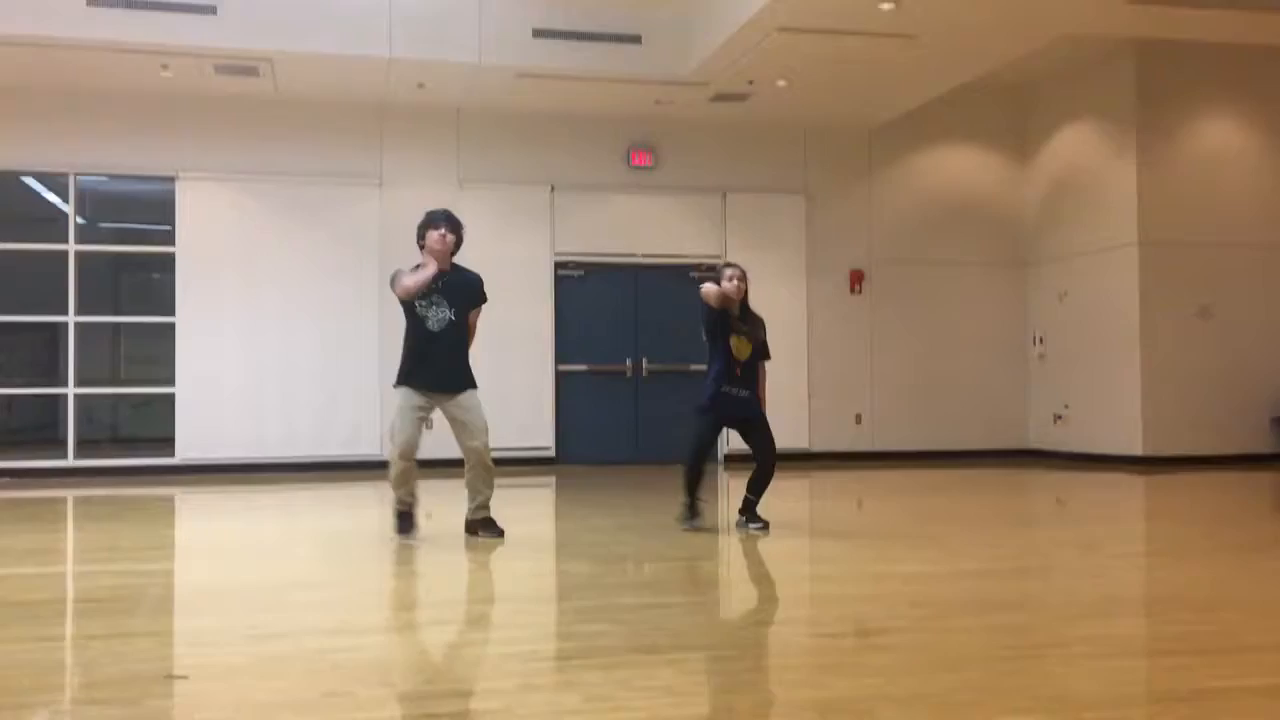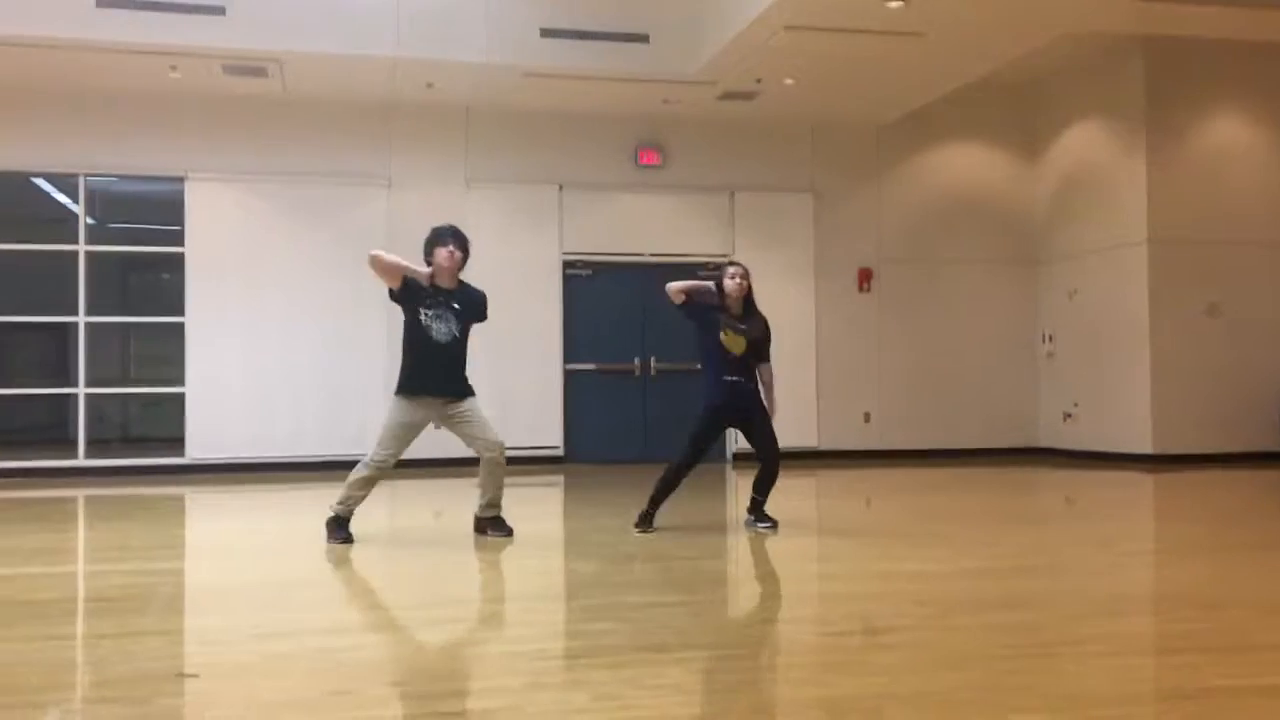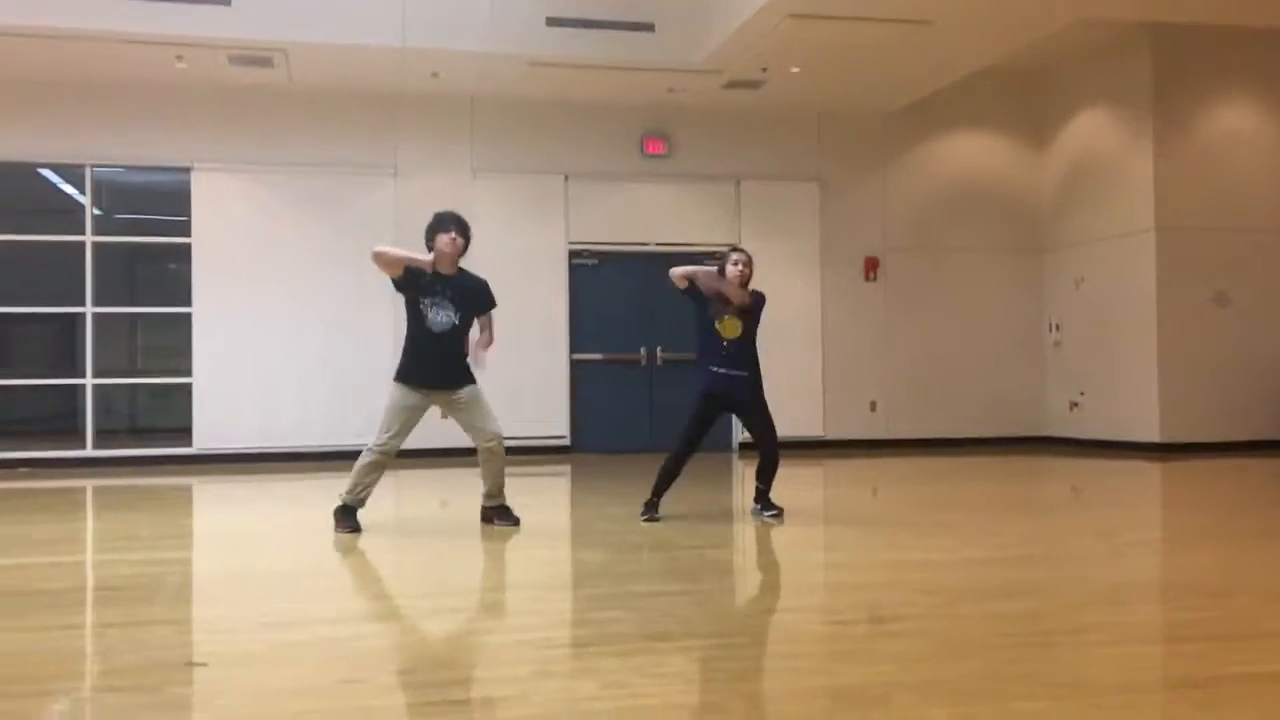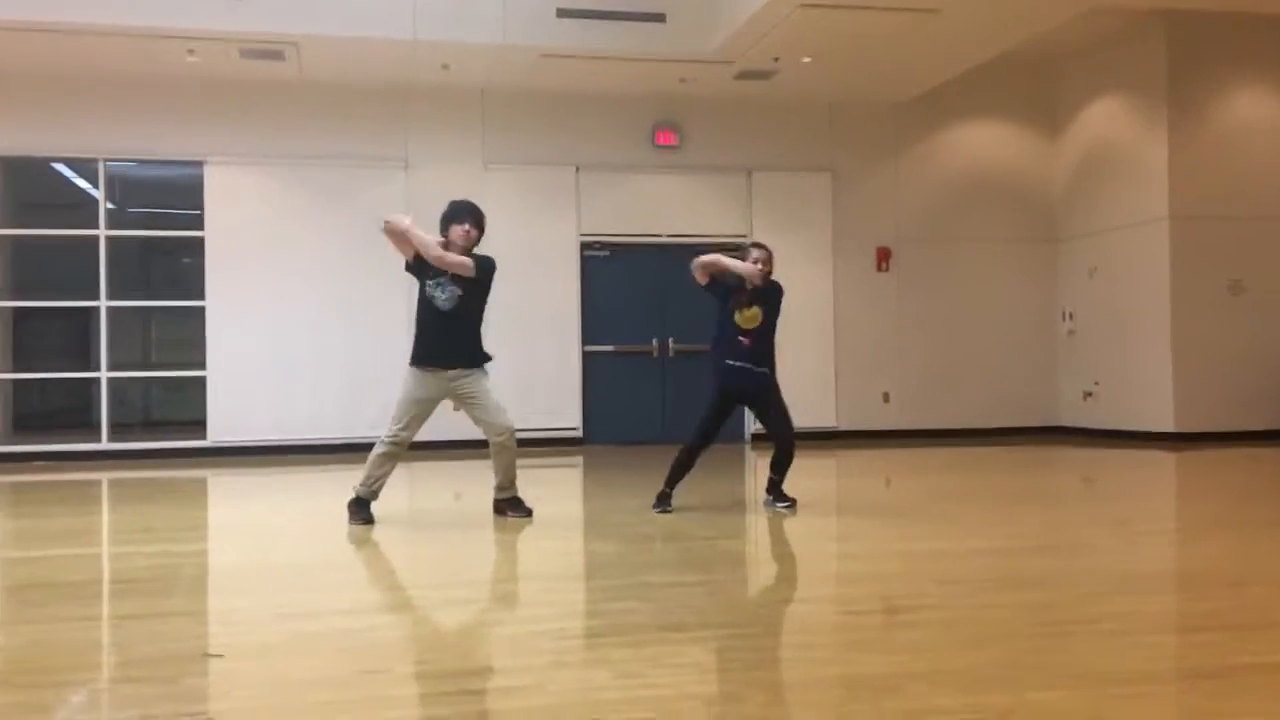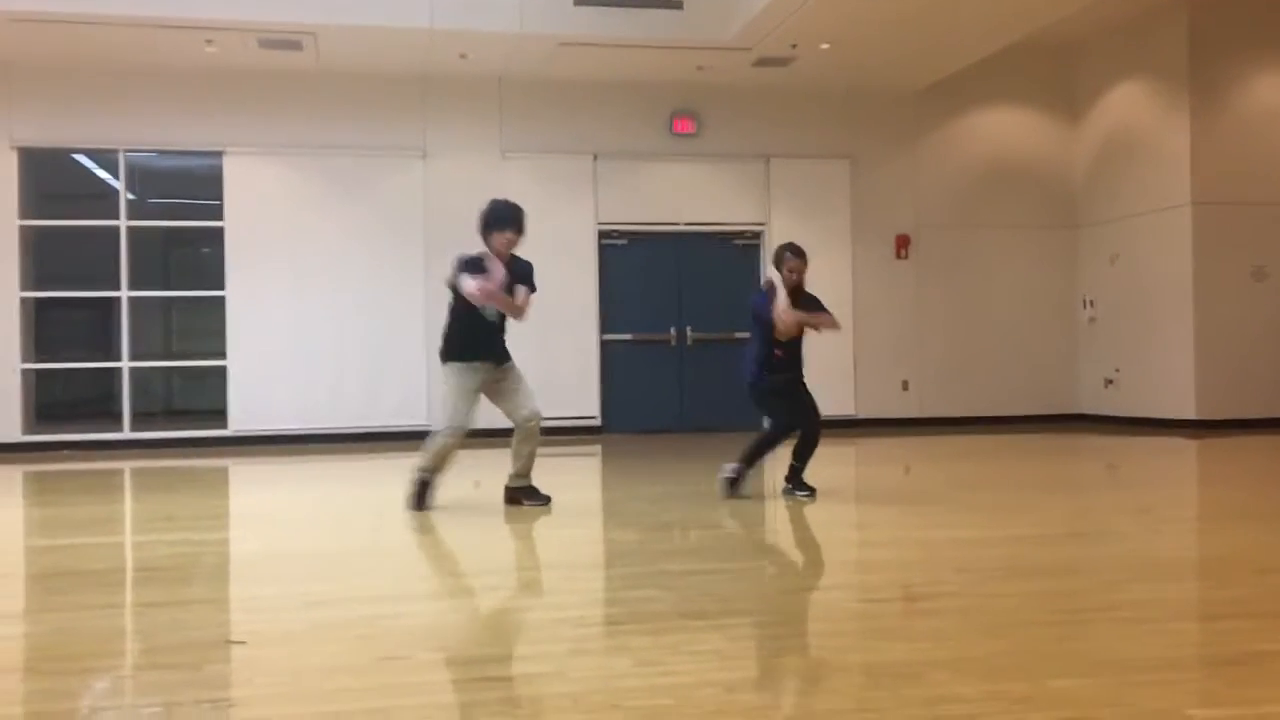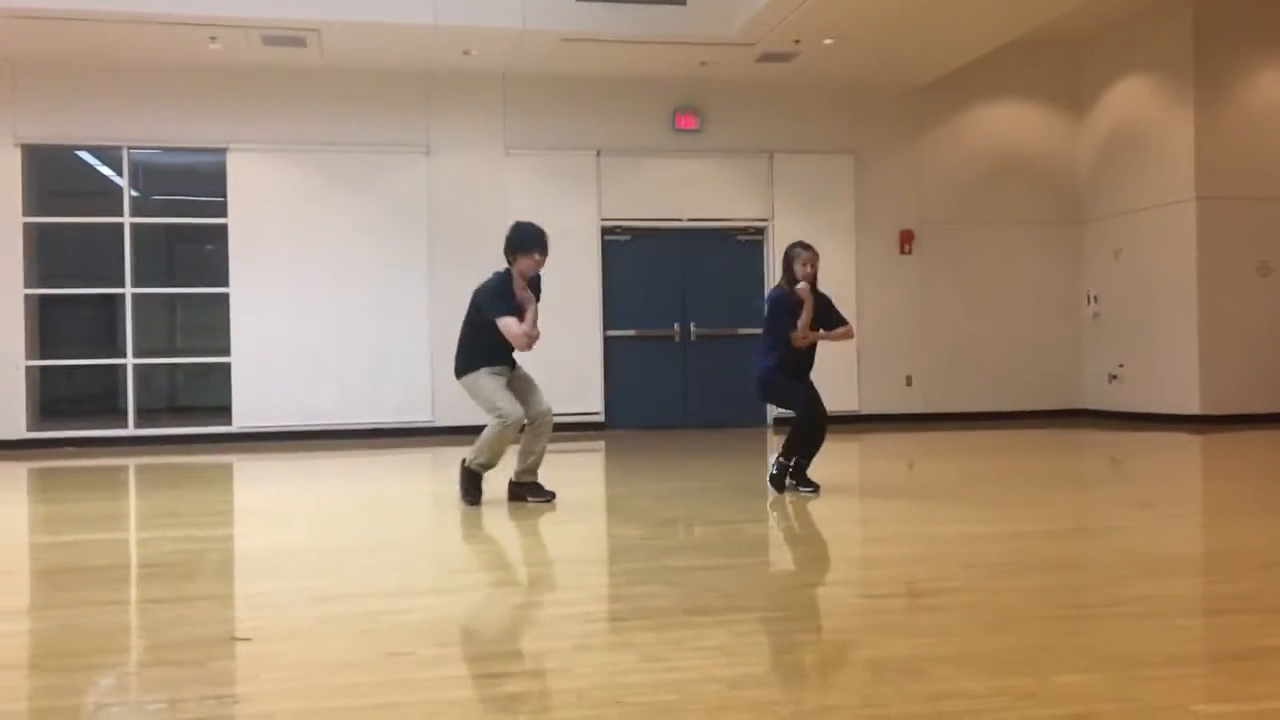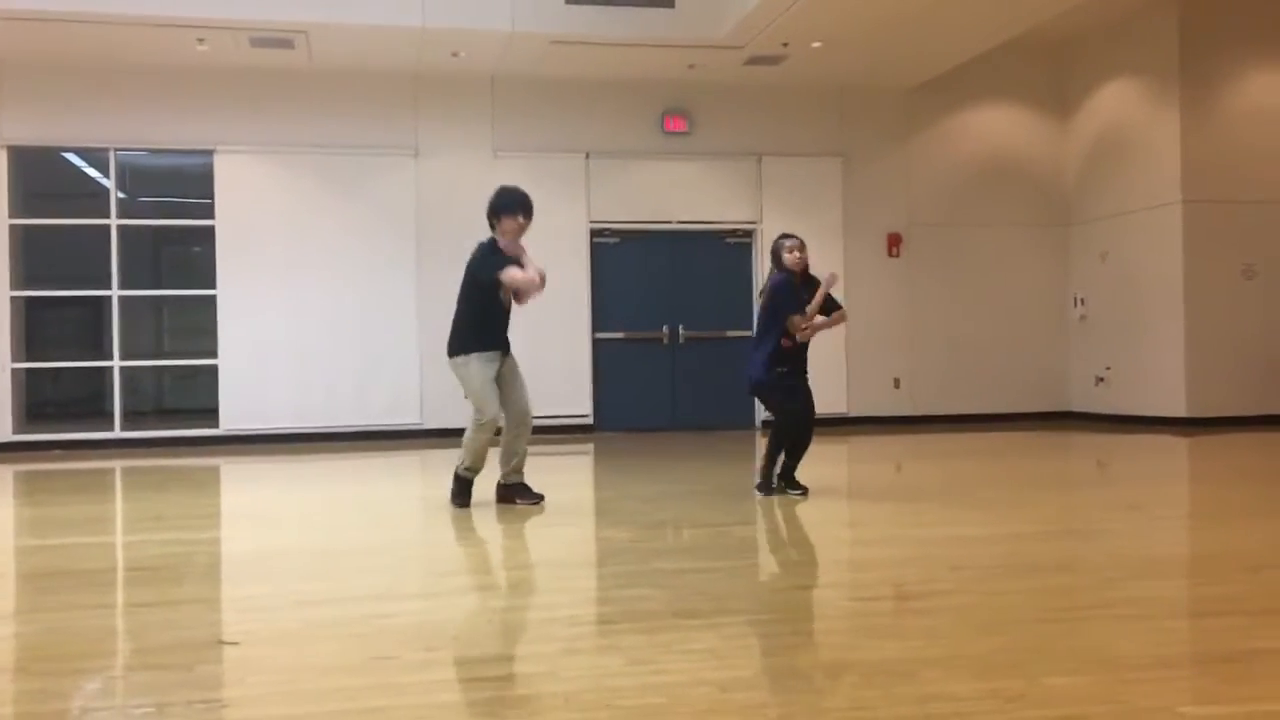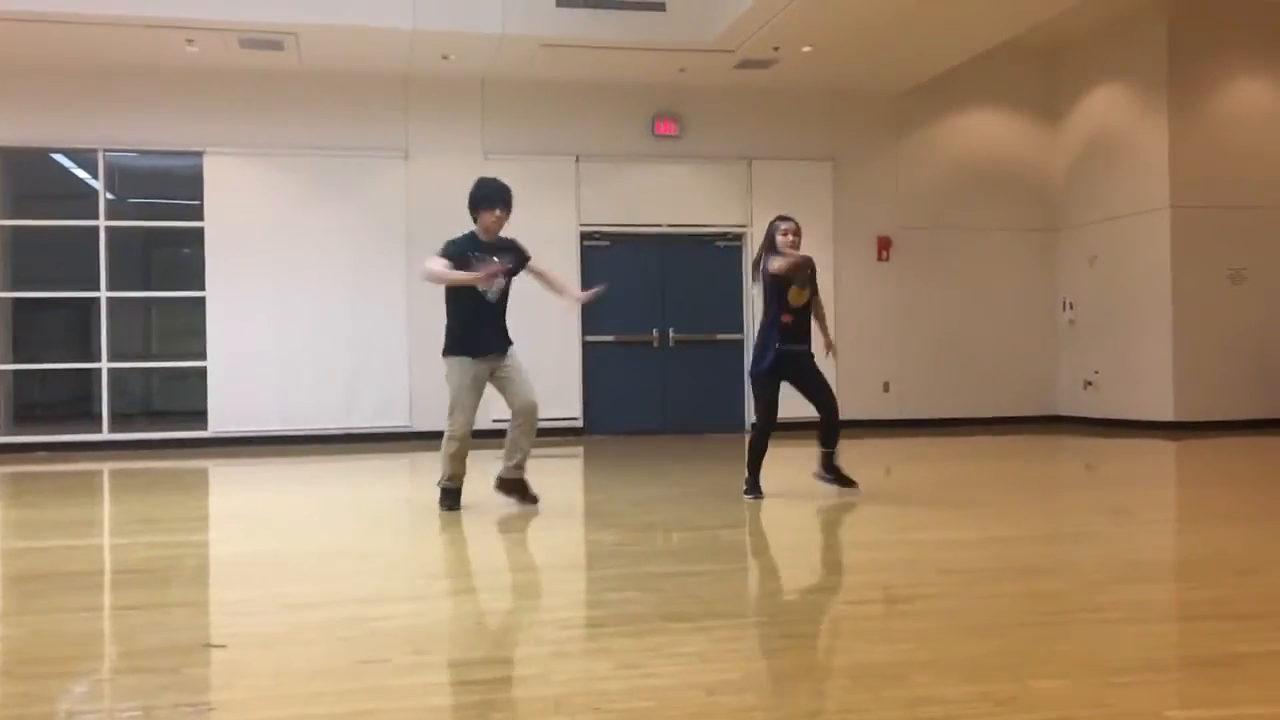
dt=0.2s
person 1, frame 1
left shoulder: (470, 281)
right shoulder: (408, 276)
right elbow: (406, 289)
left wrist: (453, 357)
right wrist: (430, 269)
left hip: (459, 383)
right hip: (414, 381)
left knee: (478, 449)
right knee: (402, 449)
left ankle: (479, 516)
right ankle: (405, 508)
person 1, frame 2
left shoulder: (474, 299)
right shoulder: (412, 288)
right elbow: (376, 259)
right wrist: (420, 273)
left hip: (457, 396)
right hip: (412, 395)
left knee: (493, 448)
right knee: (380, 459)
left ankle: (488, 515)
right ankle: (340, 516)
person 1, frame 3
left shoulder: (476, 286)
right shoulder: (414, 277)
left elbow: (487, 328)
right elbow: (379, 254)
left wrist: (481, 345)
right wrist: (424, 262)
left hip: (458, 383)
right hip: (412, 381)
left knee: (492, 439)
right knee: (384, 445)
left ankle: (493, 504)
right ankle: (348, 506)
person 1, frame 4
left shoulder: (484, 265)
right shoulder: (423, 260)
left elbow: (446, 262)
right elbow: (391, 229)
left wrist: (412, 231)
right wrist: (428, 239)
left hip: (469, 370)
right hip: (425, 368)
left knee: (502, 431)
right knee: (397, 436)
left ankle: (505, 495)
right ankle: (362, 498)
person 1, frame 5
left shoulder: (523, 269)
right shoulder: (468, 265)
left elbow: (519, 311)
right elbow: (473, 291)
left wrist: (498, 289)
right wrist: (496, 279)
left hip: (497, 359)
right hip: (460, 361)
left knee: (529, 417)
right knee: (455, 426)
left ankle: (519, 486)
right ankle: (425, 478)
person 1, frame 6
left shoulder: (532, 283)
right shoulder: (495, 291)
left elbow: (530, 338)
right elbow: (521, 341)
left wrist: (529, 307)
right wrist: (530, 307)
left hip: (505, 364)
right hip: (476, 367)
left knee: (541, 415)
right knee: (511, 416)
left ankle: (523, 481)
right ankle: (472, 468)
person 1, frame 7
left shoulder: (512, 253)
right shoulder: (486, 255)
left elbow: (522, 297)
right elbow: (530, 283)
left wrist: (523, 260)
right wrist: (526, 261)
left hip: (499, 348)
right hip: (469, 350)
left knee: (520, 413)
right knee: (487, 416)
left ankle: (510, 483)
right ankle: (464, 478)
person 1, frame 8
left shoulder: (510, 248)
right shoulder: (460, 247)
left elbow: (537, 272)
right elbow: (433, 271)
left wrist: (571, 294)
right wrist: (474, 277)
left hip: (500, 347)
right hip: (463, 351)
left knee: (526, 406)
right knee: (461, 422)
left ankle: (511, 475)
right ankle: (450, 486)
person 2, frame 1
left shoulder: (756, 322)
right shoulder: (716, 316)
left elbow: (760, 366)
right elbow: (707, 291)
left wrist: (761, 405)
right wrist: (723, 292)
left hip: (747, 403)
right hip: (716, 400)
left knee: (768, 458)
right knee: (698, 454)
left ankle: (747, 512)
right ankle: (691, 507)
person 2, frame 2
left shoulder: (758, 322)
right shoulder: (707, 311)
left elbow: (763, 364)
right elbow: (671, 288)
left wrist: (770, 403)
right wrist: (707, 286)
left hip: (751, 402)
right hip: (717, 401)
left knee: (771, 458)
right knee: (688, 458)
left ankle: (756, 511)
right ankle: (649, 512)
person 2, frame 3
left shoulder: (756, 299)
right shoulder: (706, 297)
left elbow: (740, 296)
right elbow: (675, 274)
left wrist: (716, 282)
right wrist: (709, 271)
left hip: (747, 387)
right hip: (713, 386)
left knee: (769, 446)
right knee: (686, 445)
left ankle: (762, 499)
right ankle: (653, 501)
person 2, frame 4
left shoulder: (770, 290)
right shoulder: (728, 291)
left elbow: (754, 277)
right elbow: (698, 266)
left wrist: (721, 259)
right wrist: (721, 262)
left hip: (763, 381)
right hip: (729, 379)
left knee: (785, 438)
right knee: (701, 438)
left ankle: (774, 490)
right ankle: (665, 493)
person 2, frame 5
left shoulder: (806, 301)
right shoulder: (763, 298)
left elbow: (832, 324)
right elbow: (784, 322)
left wrist: (803, 317)
right wrist: (780, 287)
left hip: (791, 378)
right hip: (762, 377)
left knee: (812, 424)
right knee: (785, 422)
left ankle: (794, 479)
right ankle: (737, 469)
person 2, frame 6
left shoulder: (820, 301)
right shoulder: (779, 298)
left elbow: (848, 331)
right elbow: (799, 338)
left wrist: (820, 335)
right wrist: (806, 302)
left hip: (798, 374)
right hip: (772, 374)
left knee: (818, 420)
right knee: (809, 408)
left ankle: (797, 473)
right ankle: (782, 461)
person 2, frame 7
left shoulder: (810, 284)
right shoulder: (780, 284)
left elbow: (840, 314)
right elbow: (802, 321)
left wrist: (818, 327)
right wrist: (825, 289)
left hip: (793, 370)
right hip: (765, 370)
left knee: (804, 423)
right knee: (787, 419)
left ankle: (786, 476)
right ankle: (766, 477)
person 2, frame 8
left shoulder: (807, 266)
right shoulder: (772, 265)
right elbow: (776, 266)
left wrist: (824, 334)
right wrist: (791, 258)
left hip: (799, 354)
right hip: (769, 355)
left knee: (829, 407)
right knee: (765, 420)
left ankle: (828, 467)
right ankle: (752, 480)
